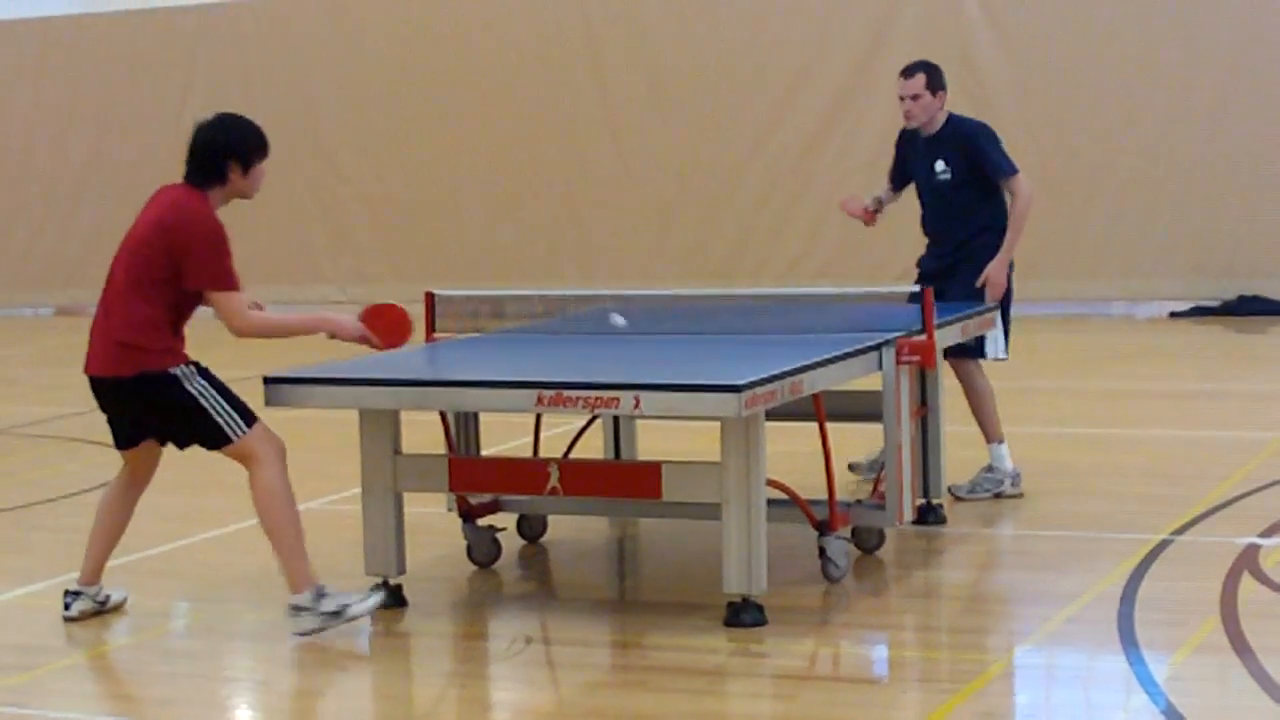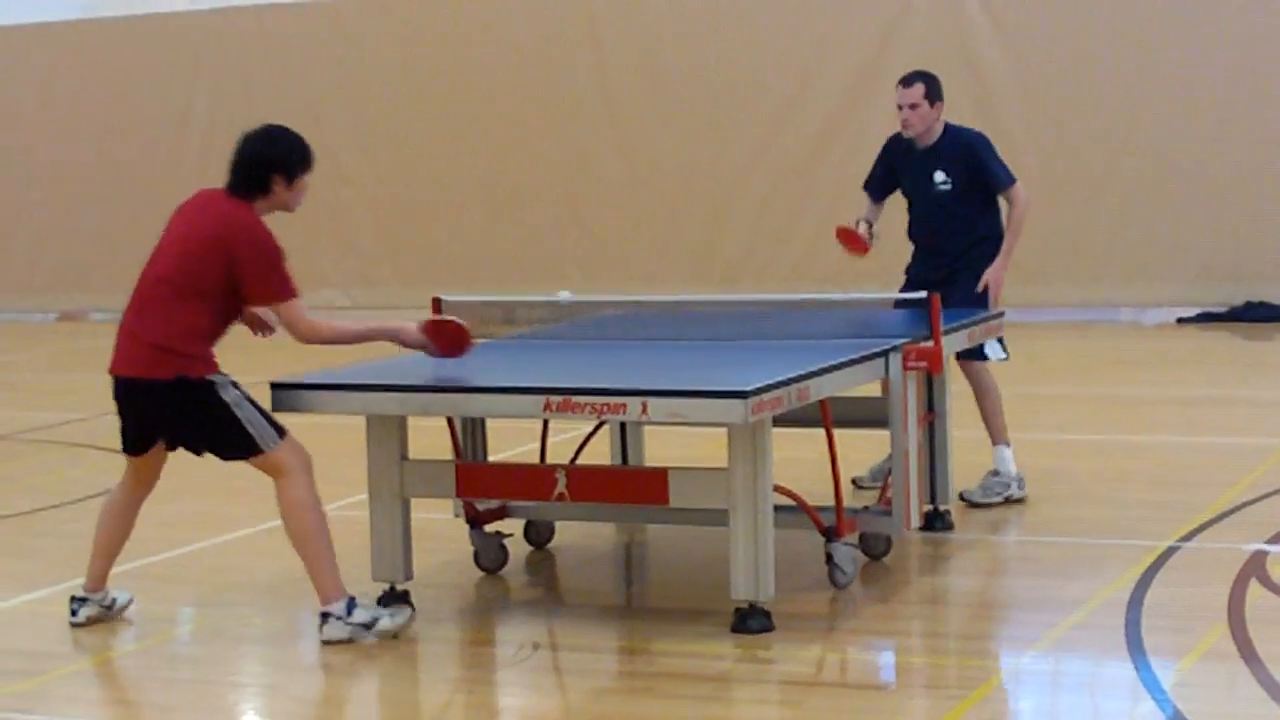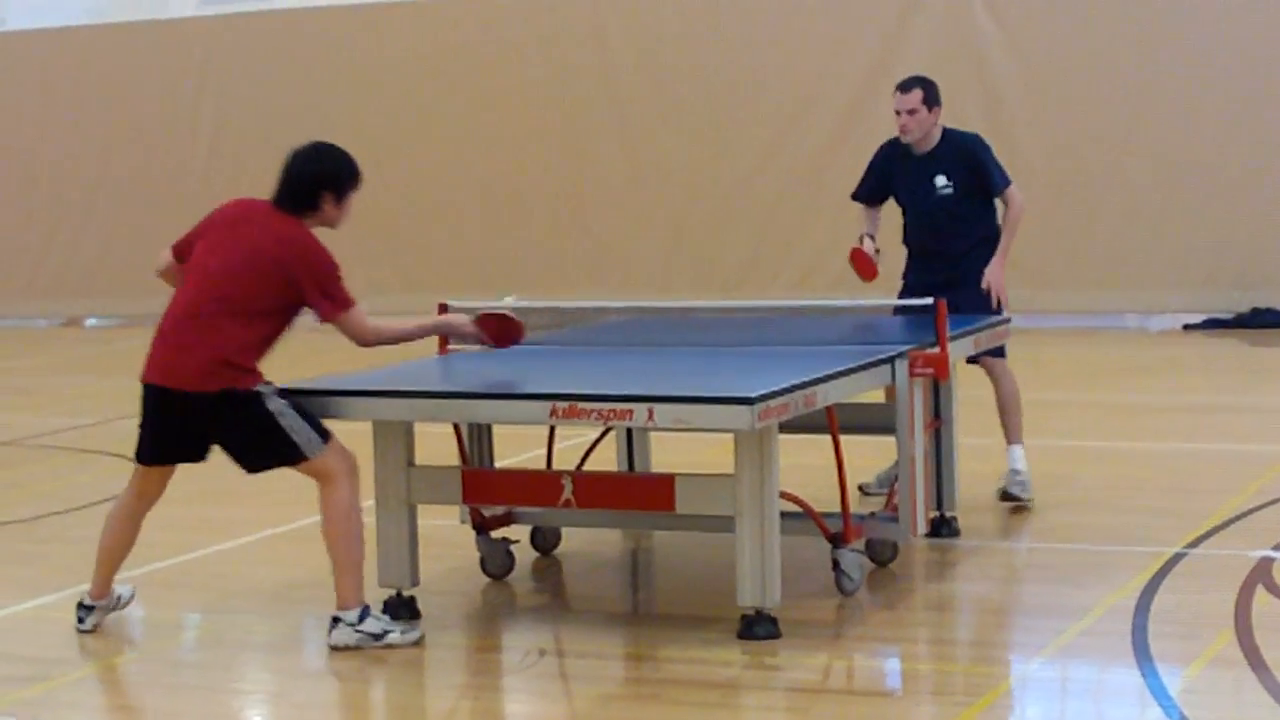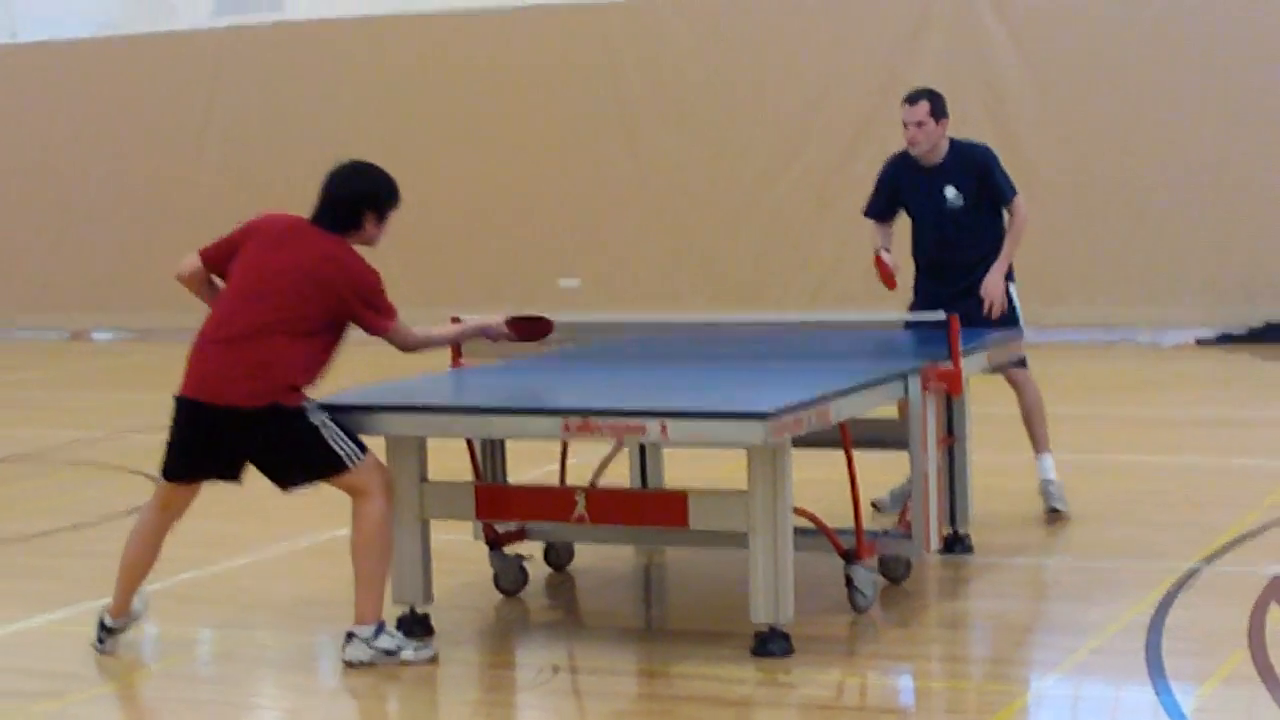
dt=0.1s
person 1, frame 1
left shoulder: (169, 198)
right shoulder: (201, 224)
right elbow: (245, 324)
left wrist: (216, 303)
right wrist: (327, 324)
left hip: (106, 362)
right hip: (148, 364)
left knee: (139, 466)
right knee: (264, 452)
left ankle: (86, 592)
right ankle: (308, 598)
person 1, frame 2
left shoulder: (201, 204)
right shoulder: (252, 237)
right elbow: (305, 329)
right wrist: (390, 330)
left hip: (132, 364)
right hip: (180, 370)
left knee: (140, 472)
right knee: (292, 465)
left ankle: (91, 596)
right ankle: (337, 609)
person 1, frame 3
left shoulder: (233, 213)
right shoulder: (307, 254)
left elbow: (169, 266)
right elbow: (364, 334)
right wrist: (444, 325)
left hip: (162, 373)
right hip: (224, 384)
left knee: (145, 484)
right knee: (338, 471)
left ankle: (95, 600)
right ankle: (351, 617)
person 1, frame 4
left shoulder: (265, 229)
right shoulder: (353, 274)
left elbow: (189, 271)
right elbow: (406, 340)
right wrist: (474, 328)
left hip: (200, 389)
right hip: (267, 400)
left knee: (168, 500)
right knee: (373, 485)
left ankle: (113, 619)
right ankle: (366, 633)
person 2, frame 1
left shoulder: (972, 135)
right shoulder: (908, 140)
left elbow: (1021, 191)
right elbow: (898, 184)
left wrist: (1002, 260)
right wrist: (879, 201)
left hip: (980, 262)
right hip: (938, 261)
left knee: (965, 358)
left ankle: (1002, 470)
person 2, frame 2
left shoulder: (970, 145)
right shoulder: (896, 149)
left elbow: (1018, 199)
right elbow: (875, 196)
left wrist: (1001, 264)
right wrist: (866, 222)
left hip: (975, 269)
right hip: (927, 268)
left knee: (972, 360)
left ankle: (1007, 473)
person 2, frame 3
left shoulder: (968, 148)
right shoulder: (889, 157)
left elbow: (1014, 202)
right elbow: (869, 205)
left wrist: (997, 264)
right wrist: (868, 238)
left hip: (974, 275)
right hip: (922, 276)
left knee: (993, 361)
left ankle: (1018, 468)
person 2, frame 4
left shoulder: (978, 159)
right shoulder: (898, 169)
left elbow: (1018, 212)
right elbow: (881, 219)
left wrist: (998, 272)
right wrist: (884, 250)
left hip: (986, 283)
right hip: (934, 288)
left knee: (1016, 371)
left ankle: (1048, 476)
